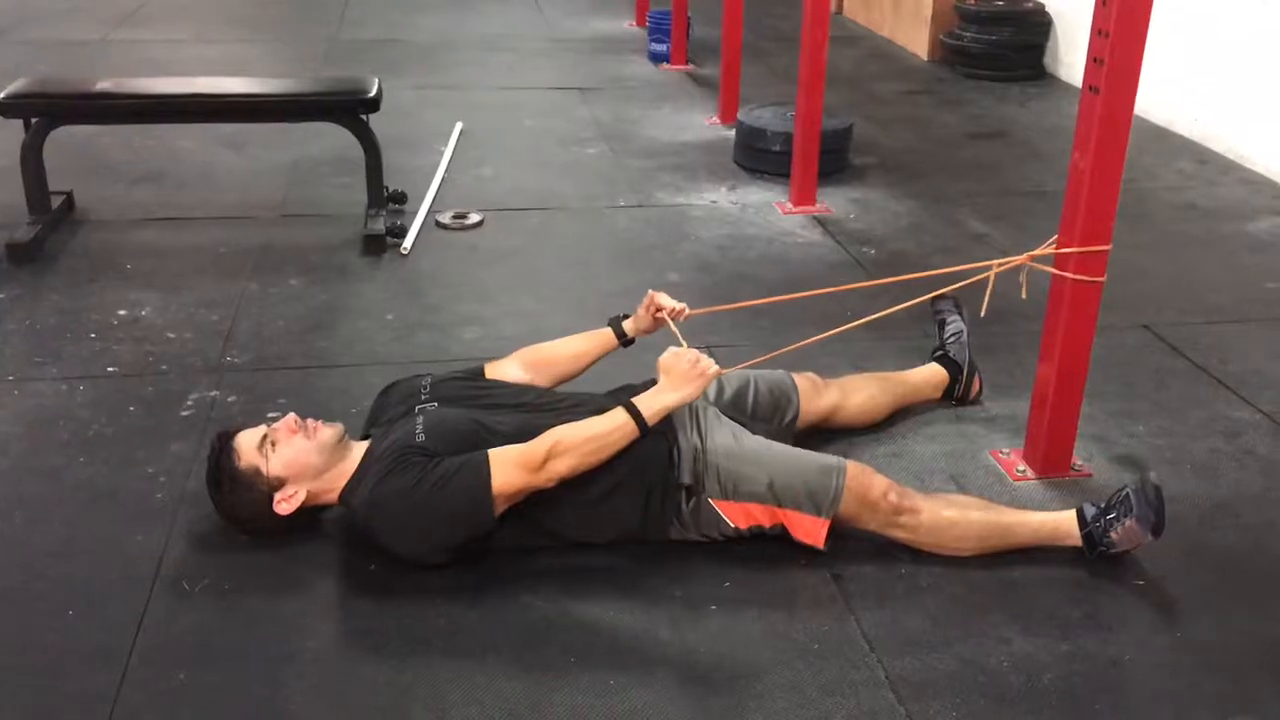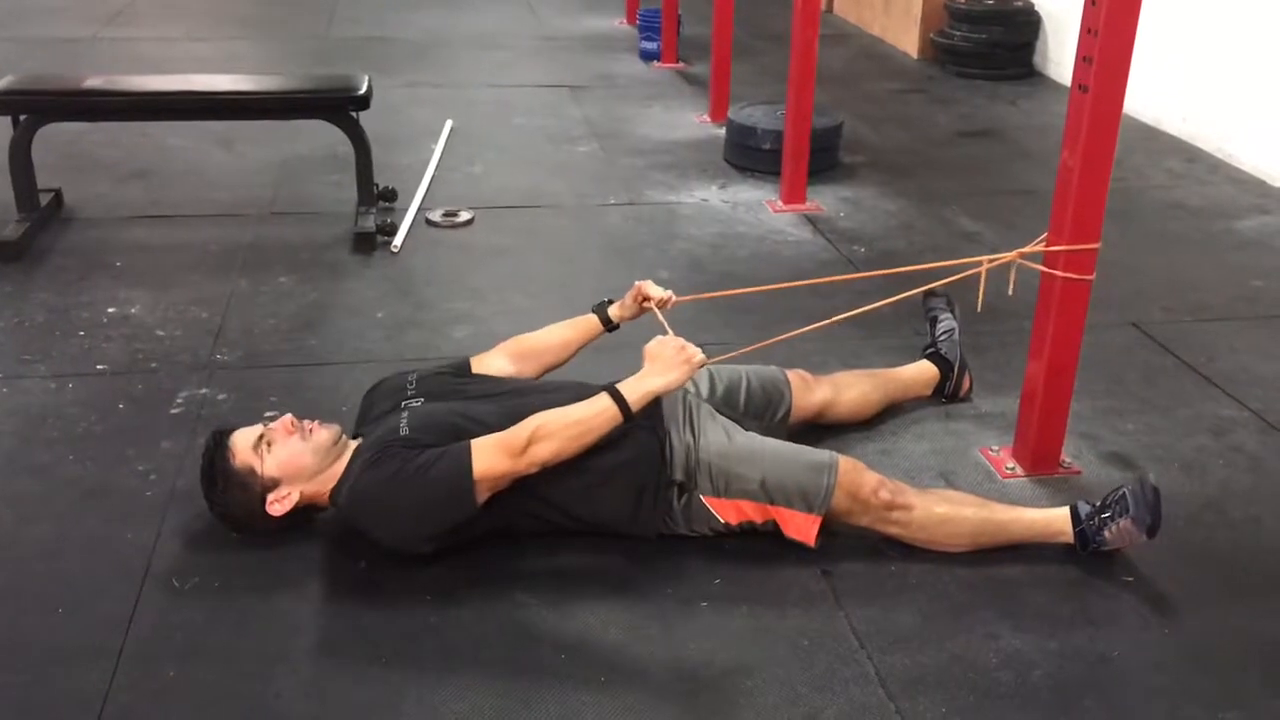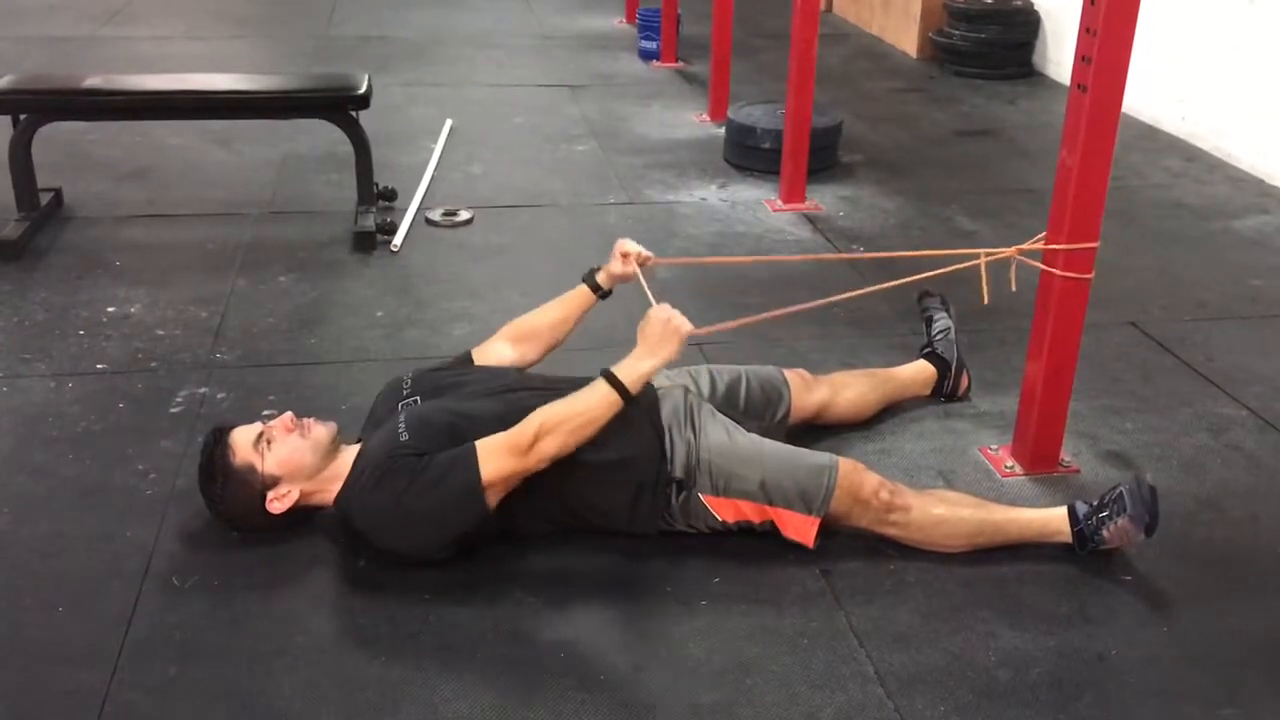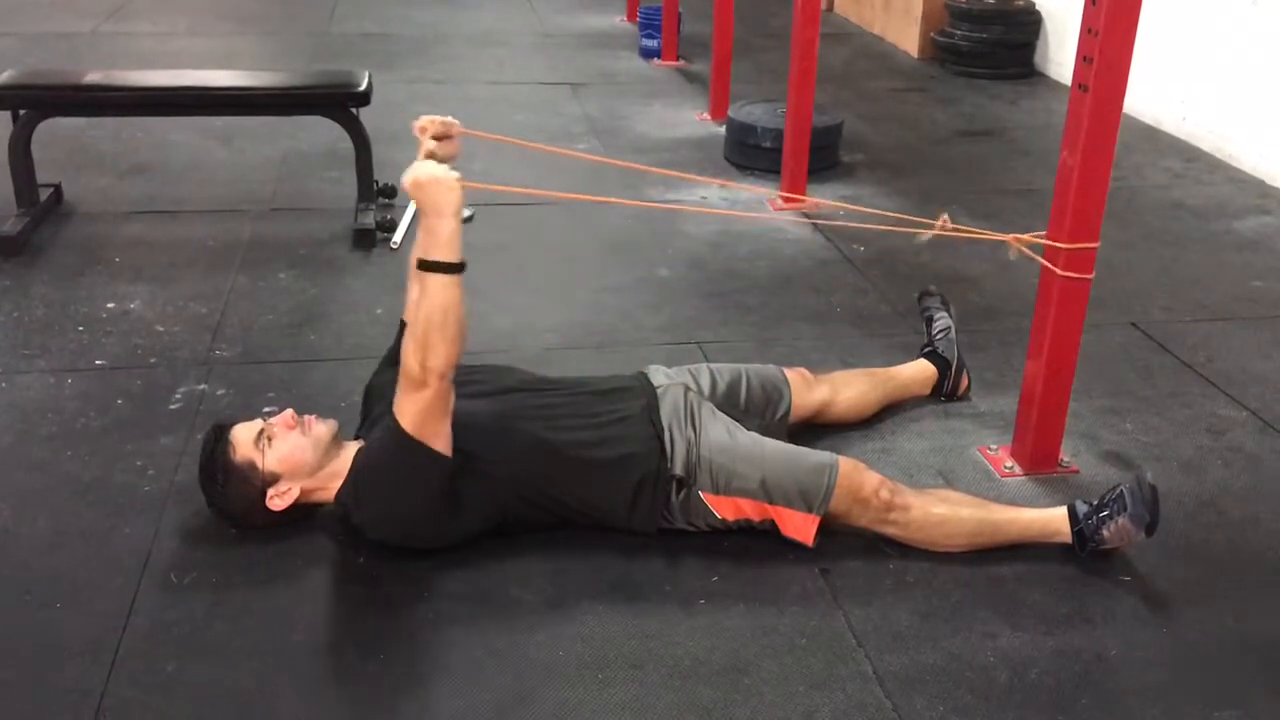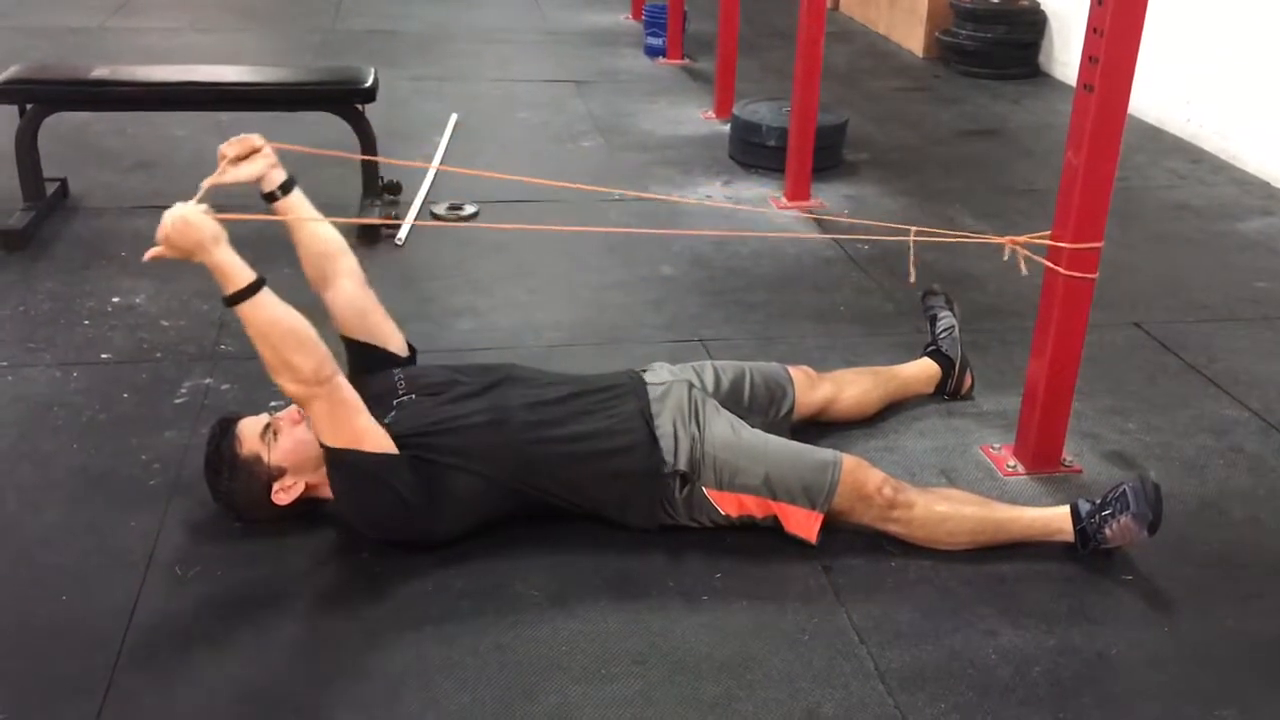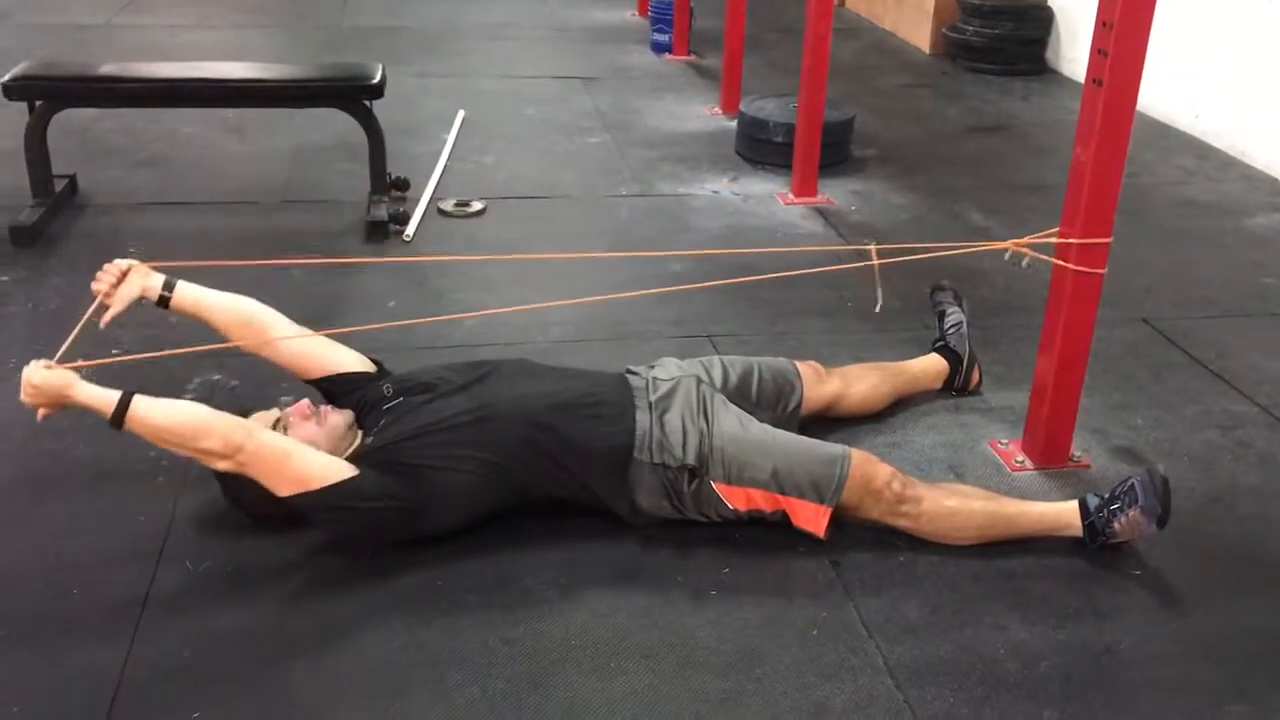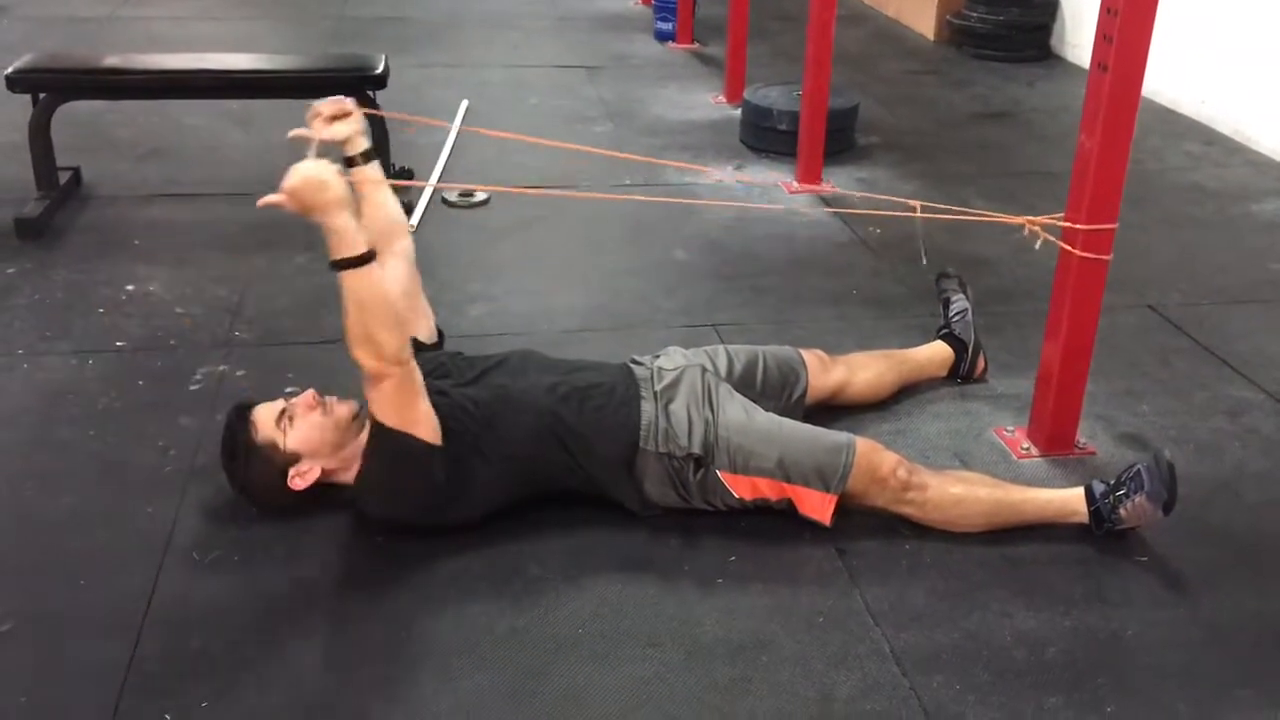
dt=0.7s
person 1, frame 1
left shoulder: (396, 406)
right shoulder: (401, 508)
left elbow: (522, 372)
right elbow: (544, 464)
left wrist: (628, 329)
right wrist: (659, 395)
left hip: (655, 414)
right hip: (675, 475)
left knee: (817, 393)
right knee: (881, 501)
left ankle: (944, 374)
right ankle: (1083, 530)
person 1, frame 2
left shoulder: (385, 402)
right shoulder: (386, 500)
left elbow: (505, 363)
right elbow: (525, 452)
left wrist: (613, 314)
right wrist: (643, 381)
left hip: (652, 405)
right hip: (666, 474)
left knee: (808, 389)
right knee: (874, 499)
left ankle: (935, 373)
right ankle: (1077, 528)
person 1, frame 3
left shoulder: (390, 408)
right shoulder: (392, 509)
left elbow: (507, 350)
right elbow: (530, 449)
left wrist: (601, 281)
right wrist: (639, 362)
left hip: (649, 406)
right hip: (665, 470)
left knee: (805, 389)
right knee: (873, 499)
left ankle: (933, 372)
right ankle: (1072, 526)
person 1, frame 4
left shoulder: (380, 415)
right shoulder: (387, 501)
right elbow: (431, 380)
left wrist: (435, 169)
right wrist: (438, 223)
left hip: (648, 396)
right hip: (666, 471)
left knee: (811, 387)
right knee: (877, 500)
left ankle: (934, 369)
right ankle: (1074, 525)
person 1, frame 5
left shoulder: (386, 396)
right shoulder: (383, 502)
left elbow: (344, 286)
right elbow: (315, 380)
left wrist: (277, 185)
right wrist: (220, 258)
left hip: (646, 393)
right hip: (664, 463)
left knee: (812, 386)
right knee: (878, 497)
left ankle: (936, 370)
right ankle: (1074, 525)
person 1, frame 6
left shoulder: (377, 404)
right shoulder: (383, 497)
left elbow: (278, 332)
right elbow: (231, 450)
left wrist: (159, 286)
right wrist: (86, 395)
left hip: (648, 391)
right hip: (661, 459)
left knee: (817, 382)
right knee: (886, 493)
left ankle: (943, 366)
right ankle: (1083, 519)
person 1, frame 7
left shoulder: (413, 399)
right shoulder: (402, 489)
left elbow: (397, 262)
right elbow: (383, 366)
left wrist: (355, 155)
right wrist: (334, 224)
left hip: (654, 379)
right hip: (671, 447)
left knee: (824, 369)
right knee: (893, 481)
left ankle: (949, 352)
right ankle: (1093, 507)
